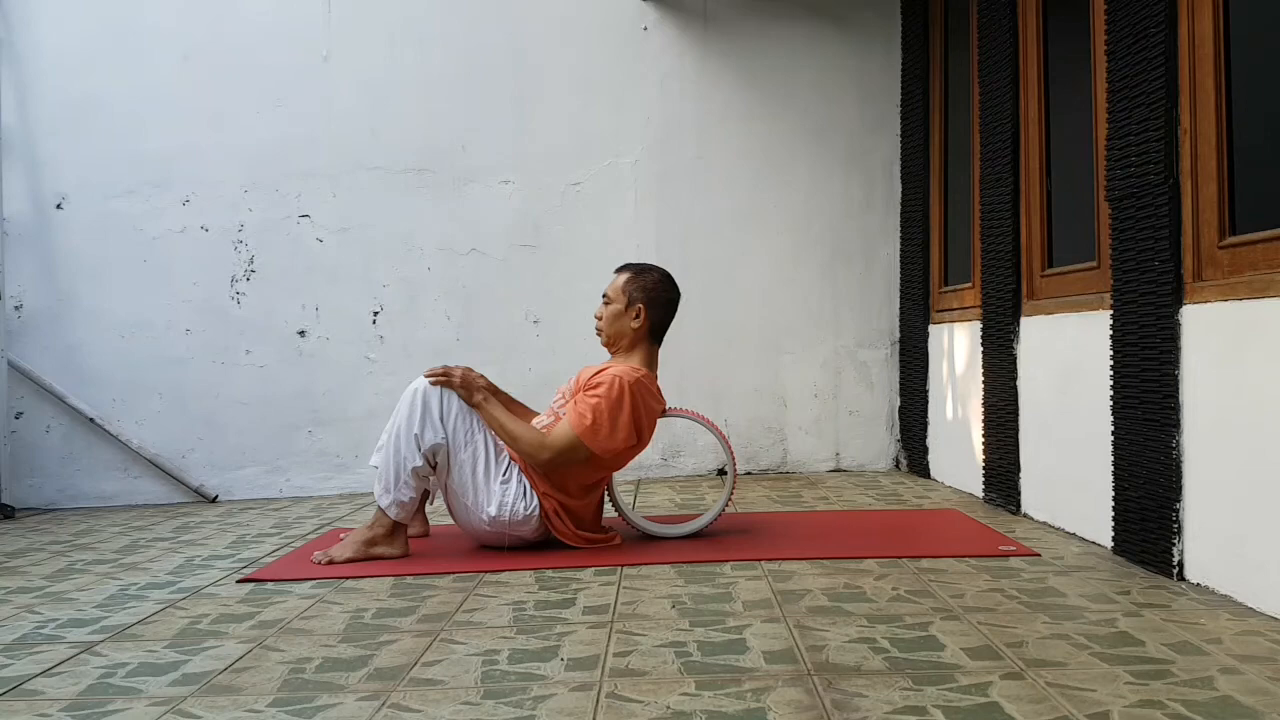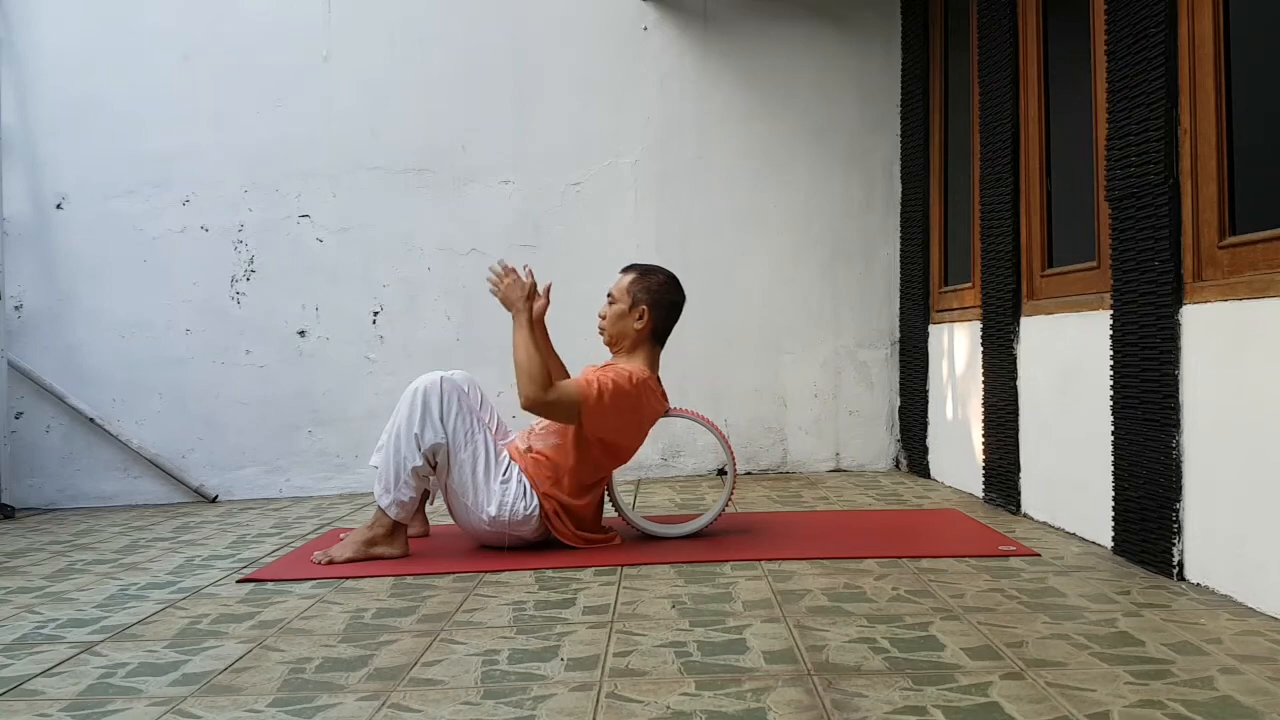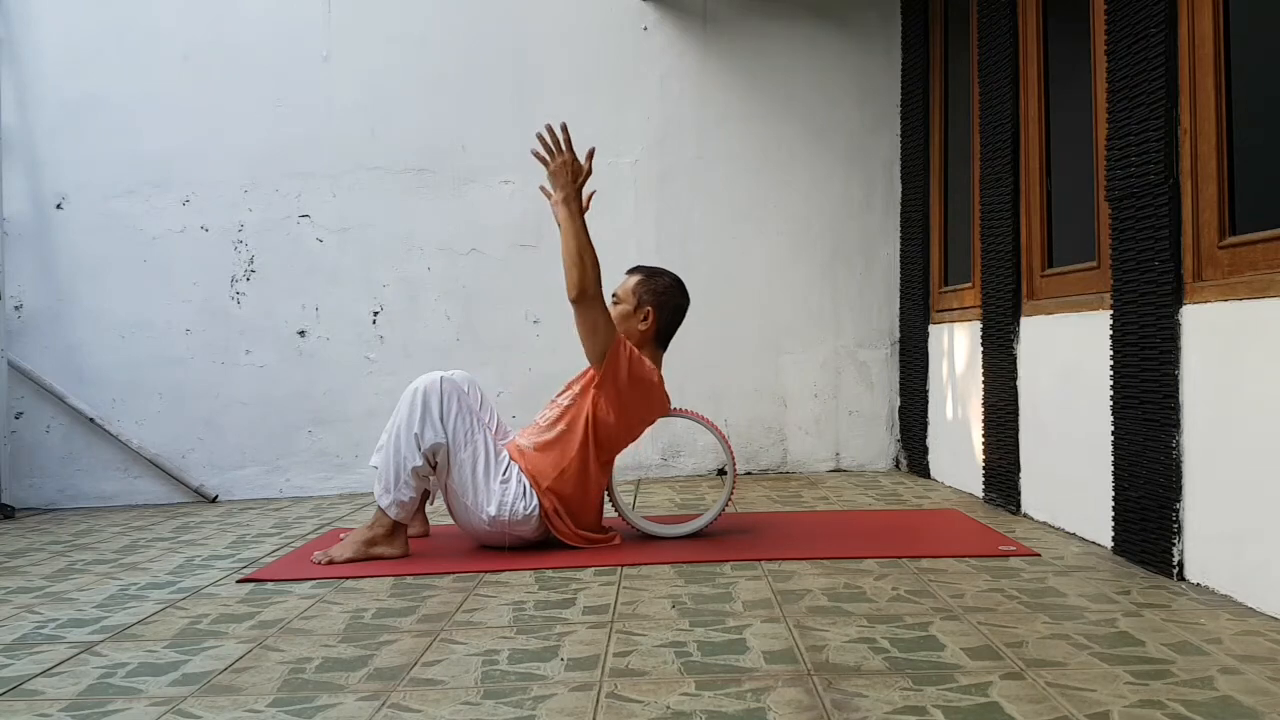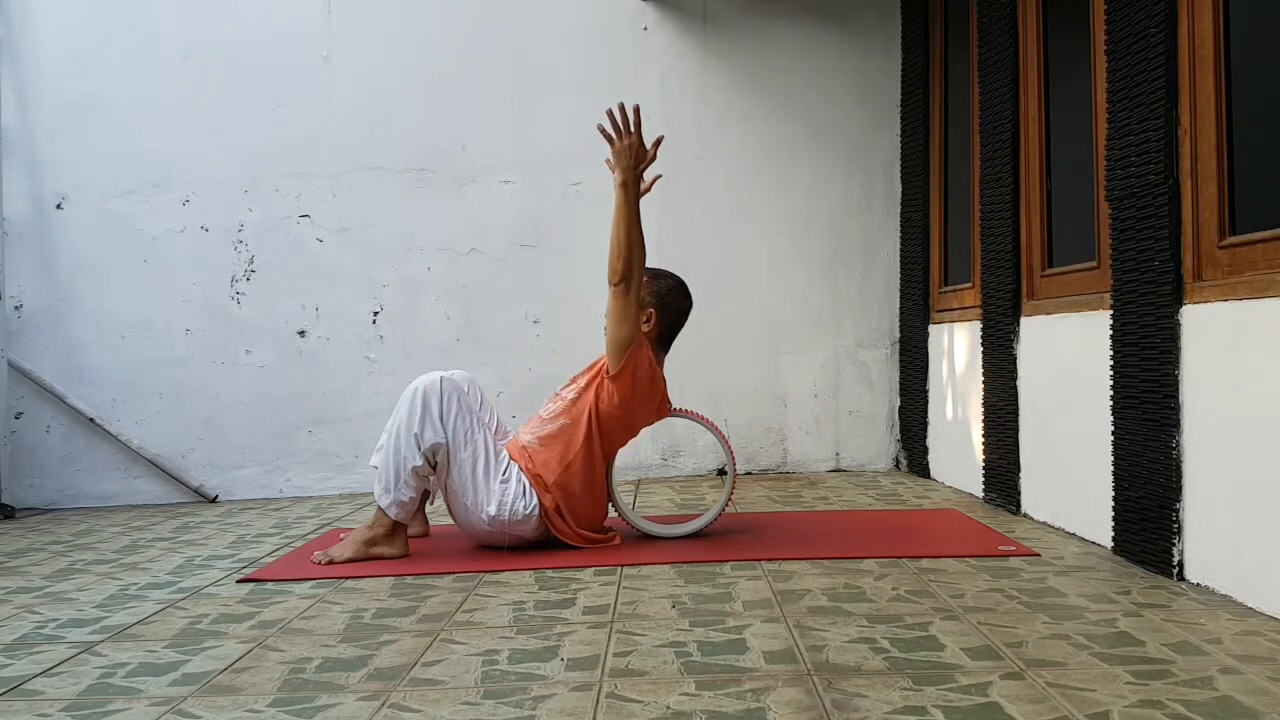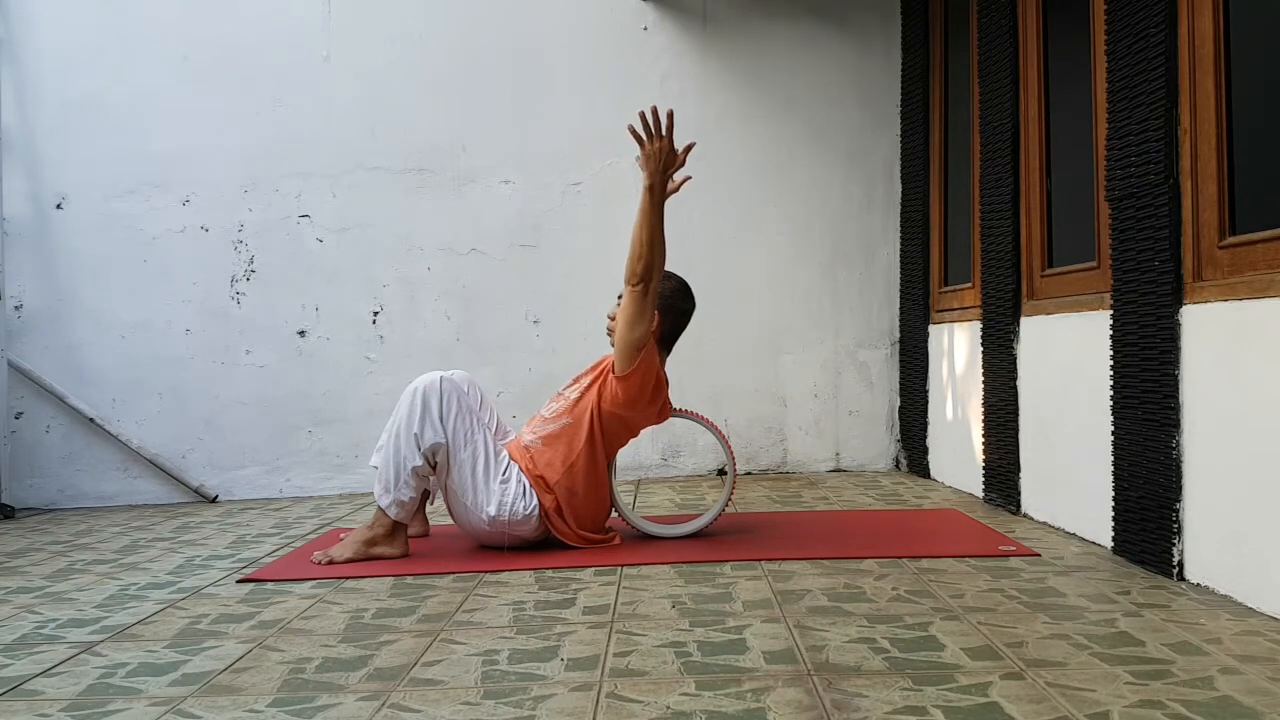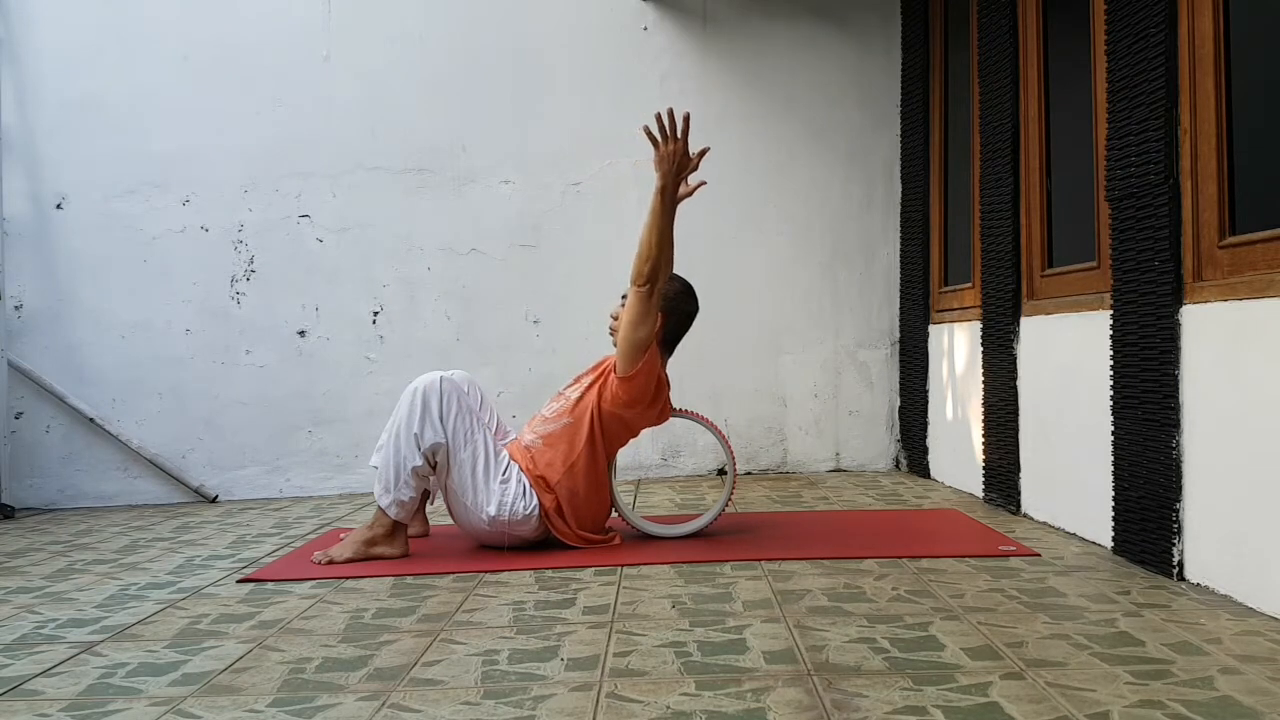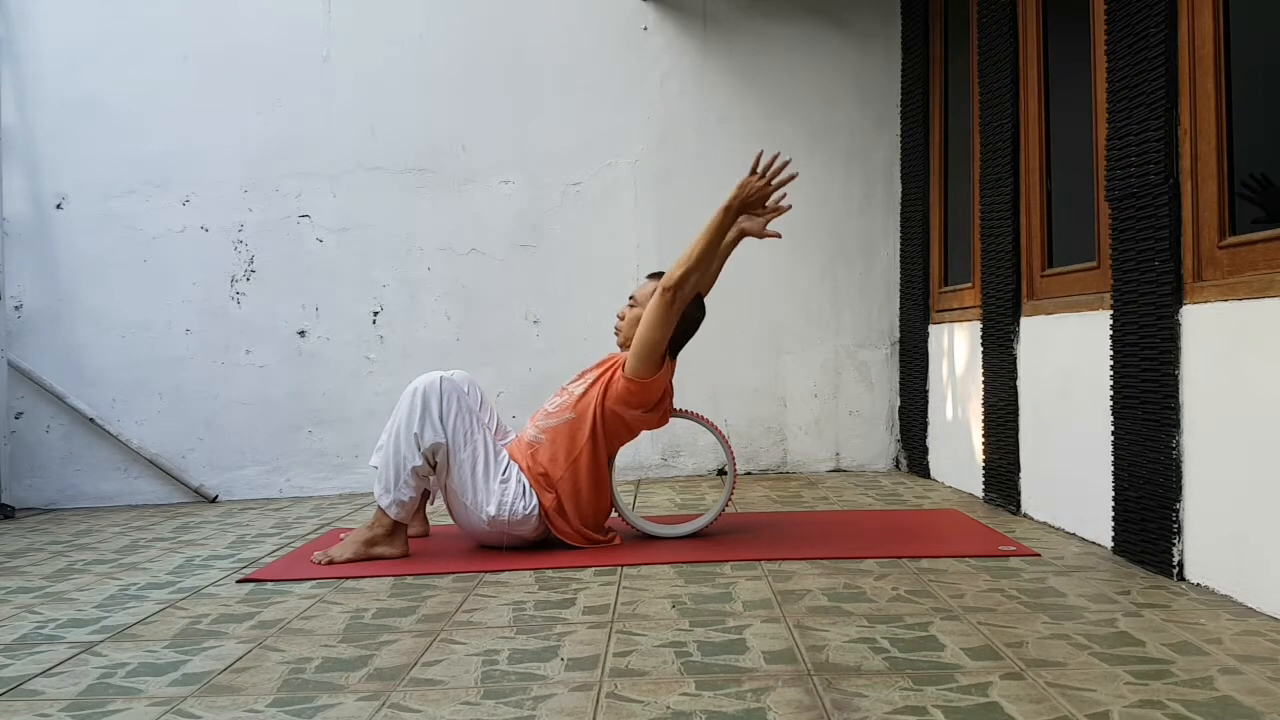
dt=0.7s
person 1, frame 1
left shoulder: (620, 384)
right shoulder: (625, 378)
left elbow: (546, 454)
left wrist: (480, 398)
right wrist: (489, 391)
left hip: (518, 509)
right hip: (519, 485)
left knee: (430, 393)
right knee: (445, 391)
left ankle: (385, 532)
right ankle: (411, 512)
person 1, frame 2
left shoulder: (627, 384)
right shoulder: (632, 380)
left elbow: (535, 396)
right elbow: (564, 391)
left wrist: (519, 319)
right wrist: (536, 325)
left hip: (518, 507)
right hip: (520, 481)
left knee: (432, 392)
right knee: (457, 387)
left ankle: (386, 530)
right ankle: (411, 511)
person 1, frame 3
left shoulder: (634, 378)
right shoulder: (633, 379)
left elbow: (583, 295)
right elbow: (588, 299)
left wrist: (569, 201)
right wrist: (567, 216)
left hip: (514, 509)
right hip: (518, 484)
left knee: (434, 393)
right knee: (456, 389)
left ankle: (385, 531)
right ankle: (409, 512)
person 1, frame 4
left shoulder: (638, 375)
right shoulder: (636, 379)
left elbow: (621, 281)
right elbow: (628, 284)
left wrist: (627, 187)
right wrist: (628, 193)
left hip: (513, 507)
right hip: (518, 482)
left knee: (435, 391)
right knee: (457, 386)
left ankle: (386, 529)
right ankle: (411, 511)
person 1, frame 5
left shoulder: (640, 375)
right shoulder: (637, 378)
left elbow: (640, 282)
right elbow: (647, 285)
left wrist: (653, 188)
right wrist: (657, 197)
left hip: (514, 506)
right hip: (518, 480)
left knee: (435, 390)
right knee: (456, 386)
left ankle: (386, 529)
right ankle: (411, 511)
person 1, frame 6
left shoulder: (640, 377)
right shoulder: (638, 375)
left elbow: (647, 283)
right elbow: (656, 288)
left wrist: (665, 190)
right wrist: (671, 200)
left hip: (516, 507)
right hip: (519, 485)
left knee: (434, 391)
right knee: (457, 386)
left ankle: (386, 530)
right ankle: (411, 511)
person 1, frame 7
left shoulder: (643, 380)
right shoulder: (631, 374)
left elbow: (675, 289)
right elbow: (686, 295)
left wrist: (733, 211)
right wrist: (736, 232)
left hip: (514, 508)
right hip: (517, 489)
left knee: (433, 392)
right knee: (455, 388)
left ankle: (388, 532)
right ankle: (412, 511)
